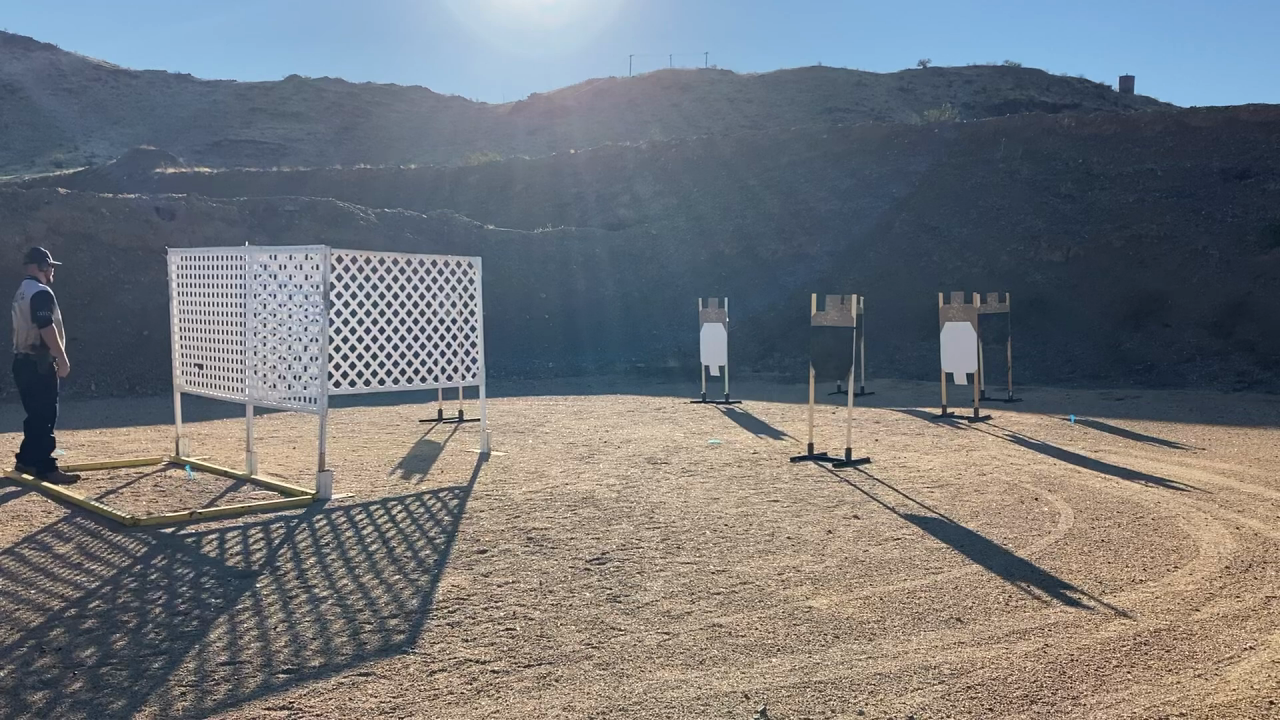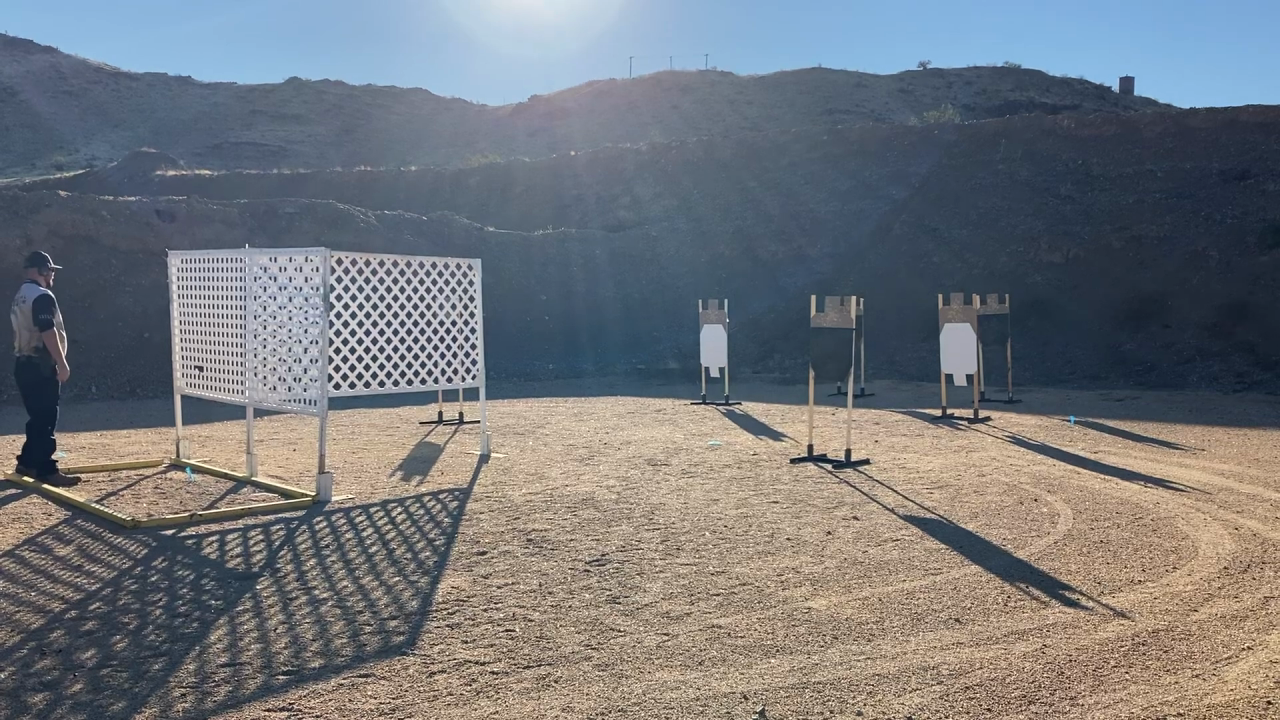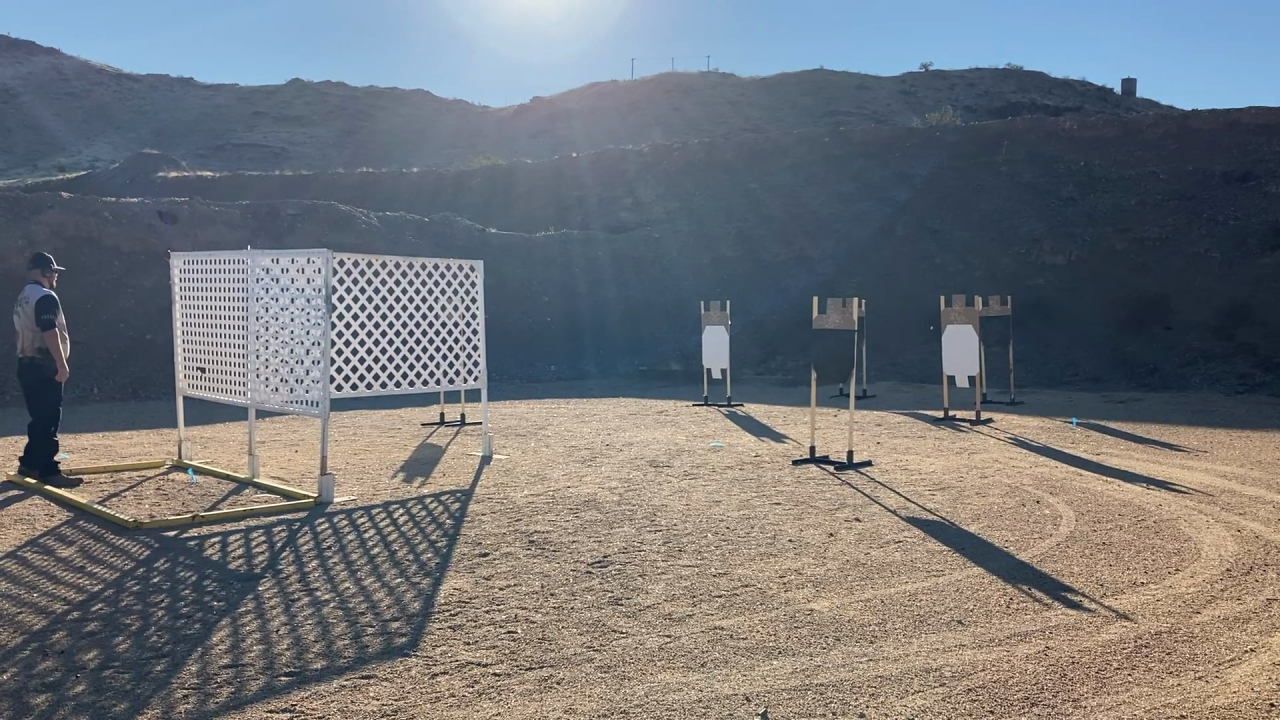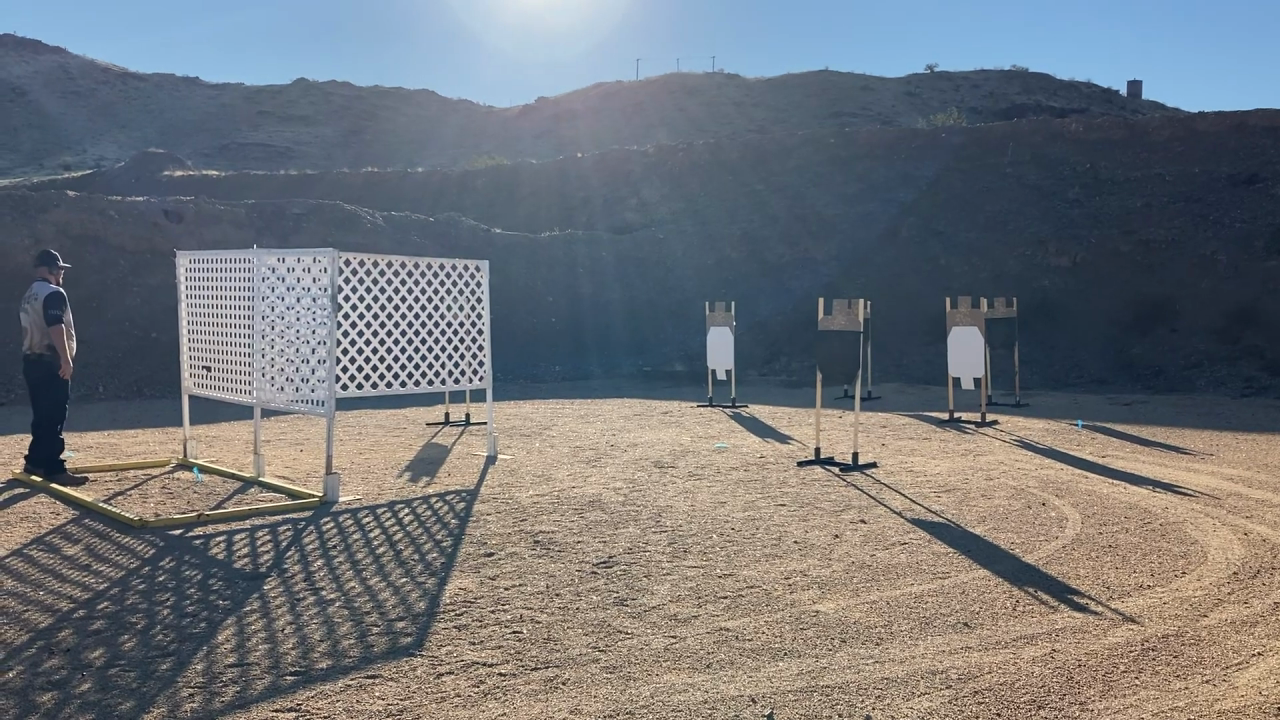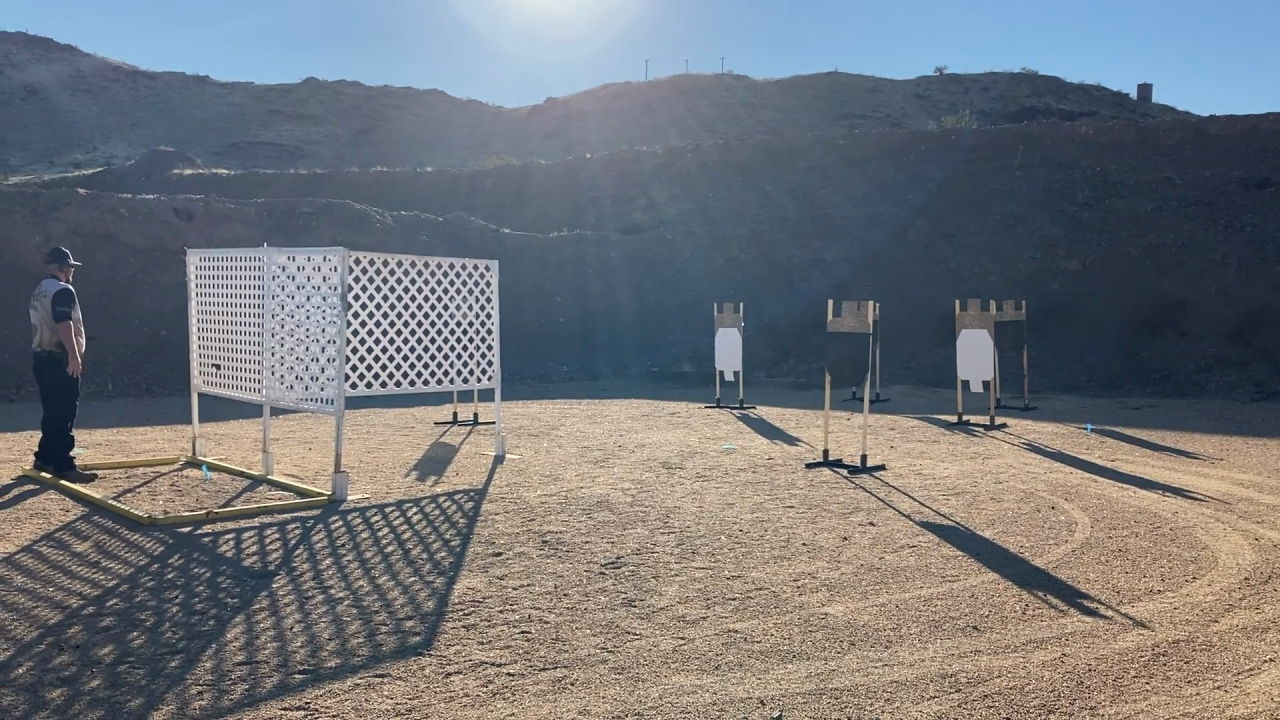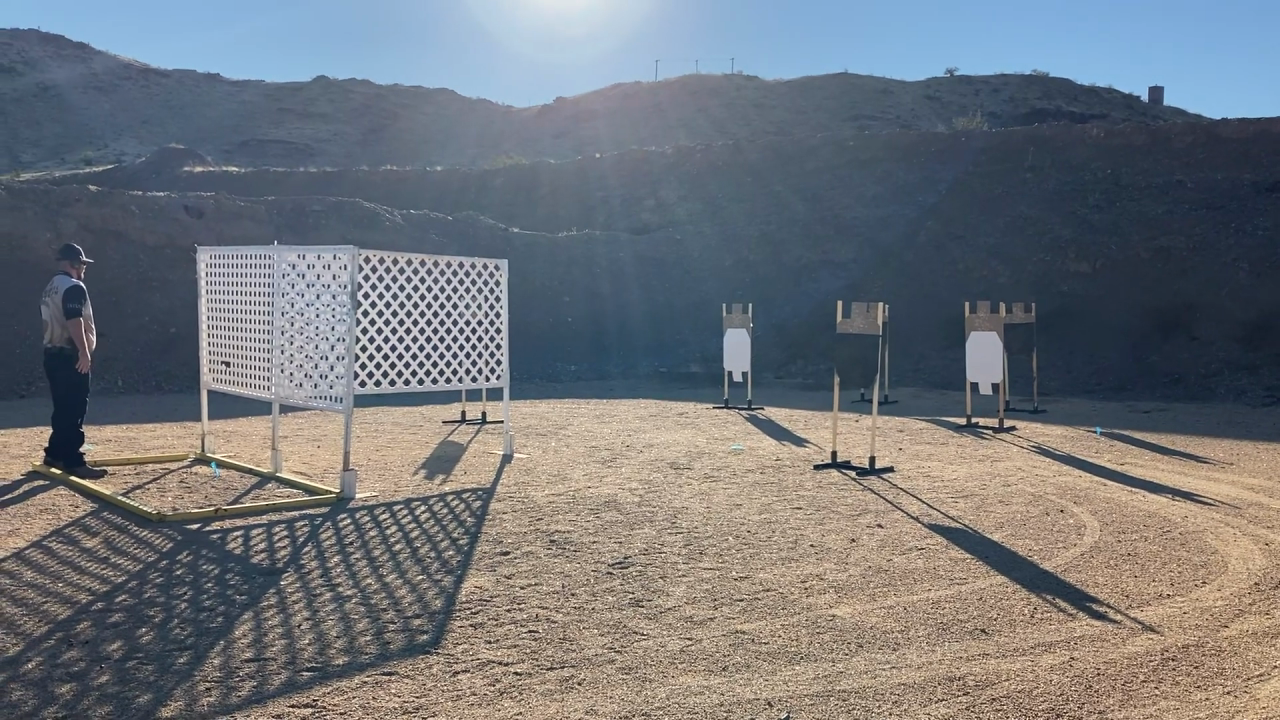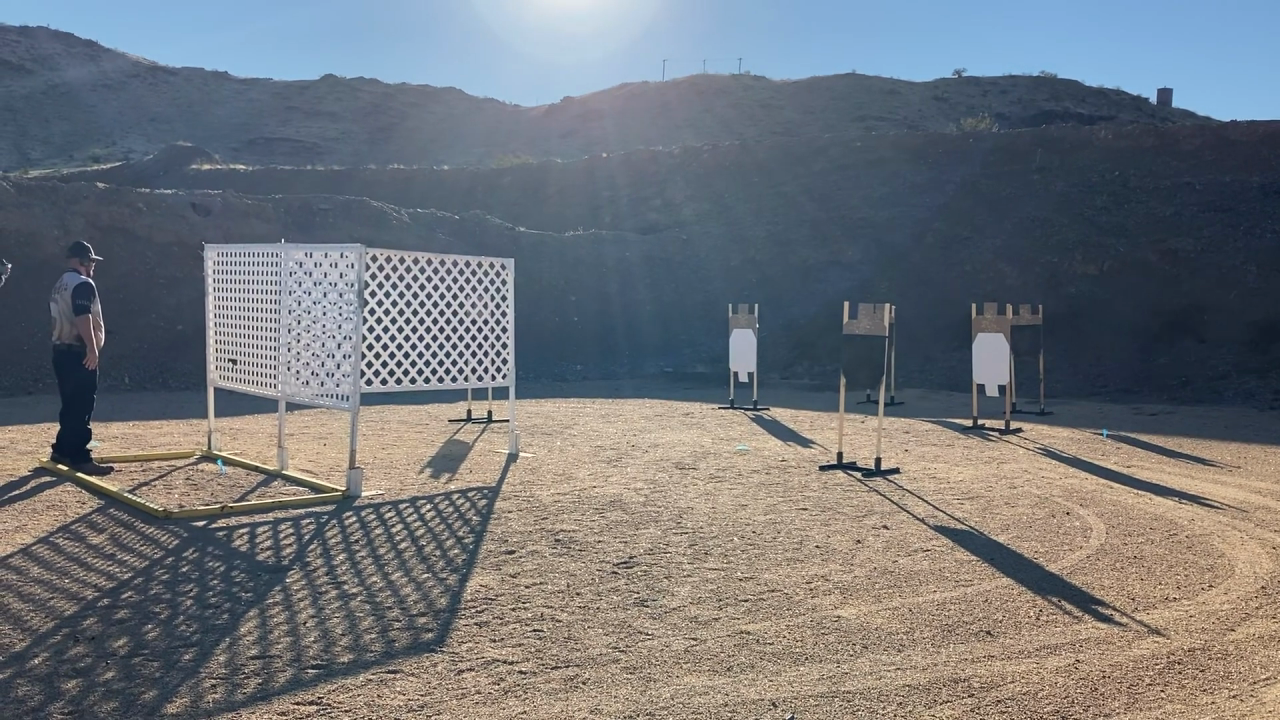
dt=0.5s
person 1, frame 1
left shoulder: (22, 292)
right shoulder: (41, 292)
right elbow: (47, 329)
right wrist: (62, 358)
left hip: (23, 361)
right hip: (39, 363)
left knee: (35, 415)
right knee: (45, 416)
left ankle: (26, 460)
right ankle: (45, 467)
person 1, frame 2
left shoulder: (19, 297)
right shoulder: (42, 296)
right elbow: (48, 333)
right wrist: (62, 363)
left hip: (24, 364)
right hip: (41, 365)
left knee: (37, 417)
right knee: (46, 418)
left ankle: (27, 462)
right ankle: (46, 469)
person 1, frame 3
left shoulder: (23, 298)
right shoulder: (45, 297)
right elbow: (50, 333)
right wrist: (62, 364)
left hip: (27, 365)
right hip: (43, 366)
left knee: (39, 419)
right knee: (48, 420)
left ankle: (30, 464)
right ankle: (48, 471)
person 1, frame 4
left shoulder: (29, 295)
right shoulder: (53, 293)
right elbow: (56, 328)
right wrist: (66, 359)
left hip: (32, 361)
right hip: (51, 363)
left knee: (42, 415)
right knee: (54, 417)
left ankle: (35, 462)
right ankle: (54, 469)
person 1, frame 5
left shoulder: (38, 292)
right shoulder: (63, 290)
right elbow: (64, 325)
right wrist: (74, 356)
left hip: (42, 358)
right hip: (60, 360)
left knee: (52, 412)
right knee: (64, 414)
left ankle: (45, 458)
right ankle: (63, 465)
person 1, frame 6
left shoulder: (50, 288)
right shoulder: (74, 287)
right elbow: (74, 321)
right wrist: (84, 352)
left hip: (53, 354)
right hip: (70, 356)
left knee: (62, 408)
right knee: (74, 410)
left ankle: (55, 454)
right ankle: (73, 462)
person 1, frame 7
left shoulder: (60, 285)
right shoulder: (83, 284)
right elbow: (83, 318)
right wrist: (92, 348)
left hip: (62, 351)
right hip: (79, 353)
left knee: (70, 405)
right knee: (81, 406)
left ankle: (62, 450)
right ankle: (80, 458)
